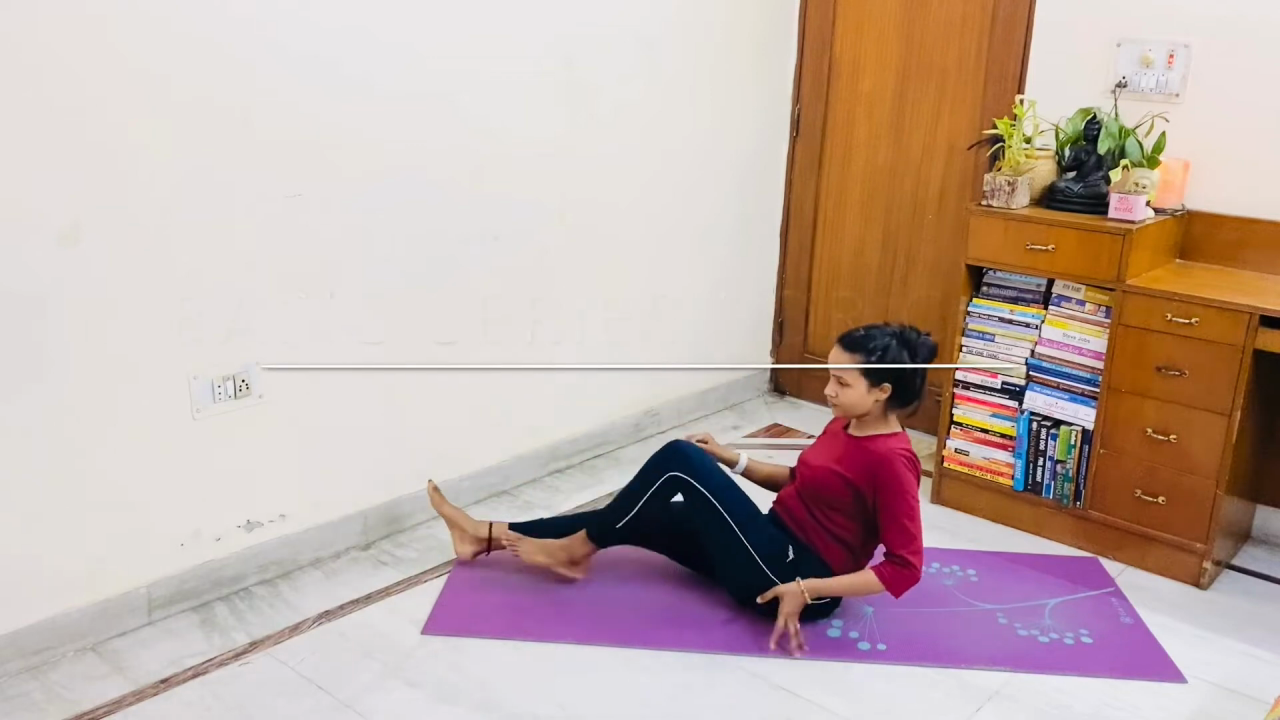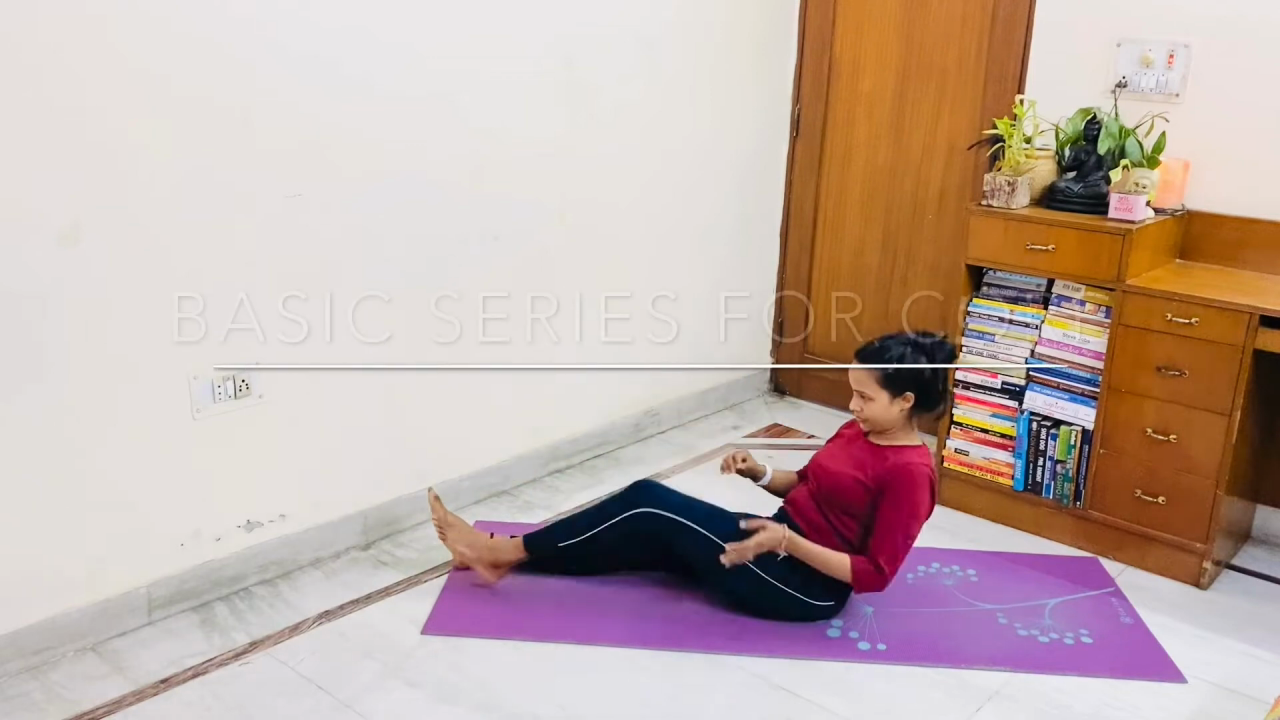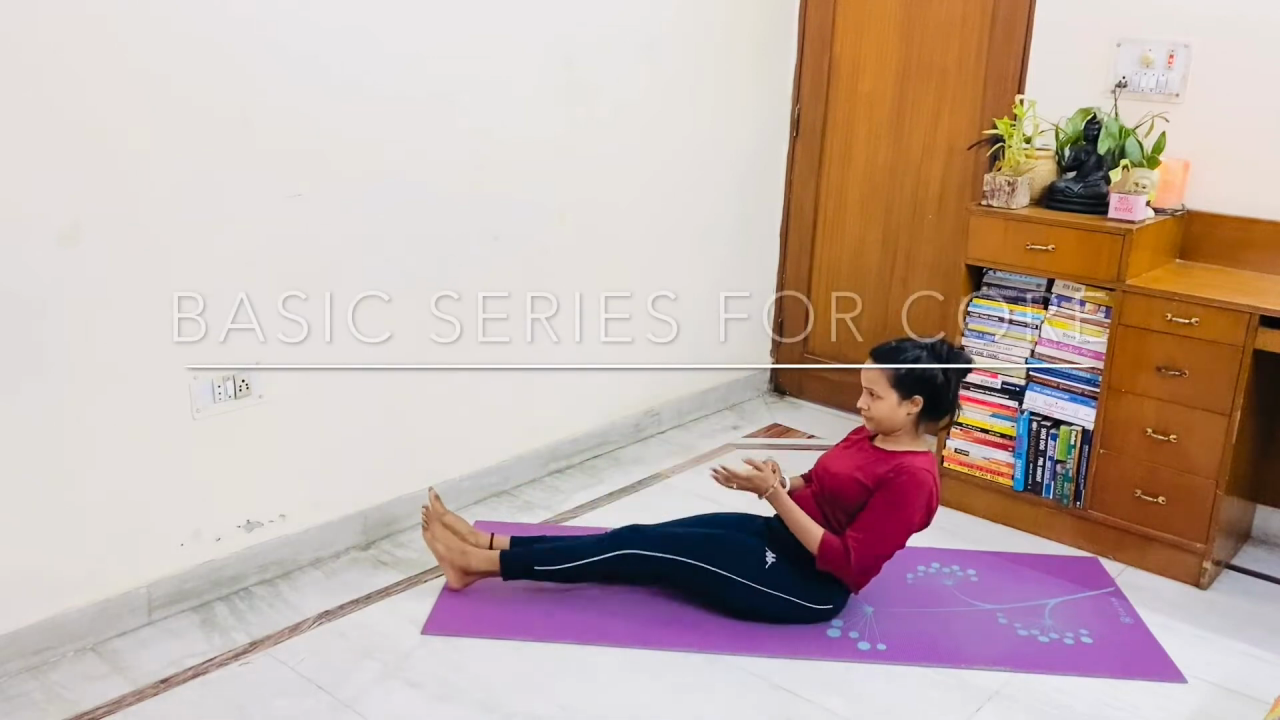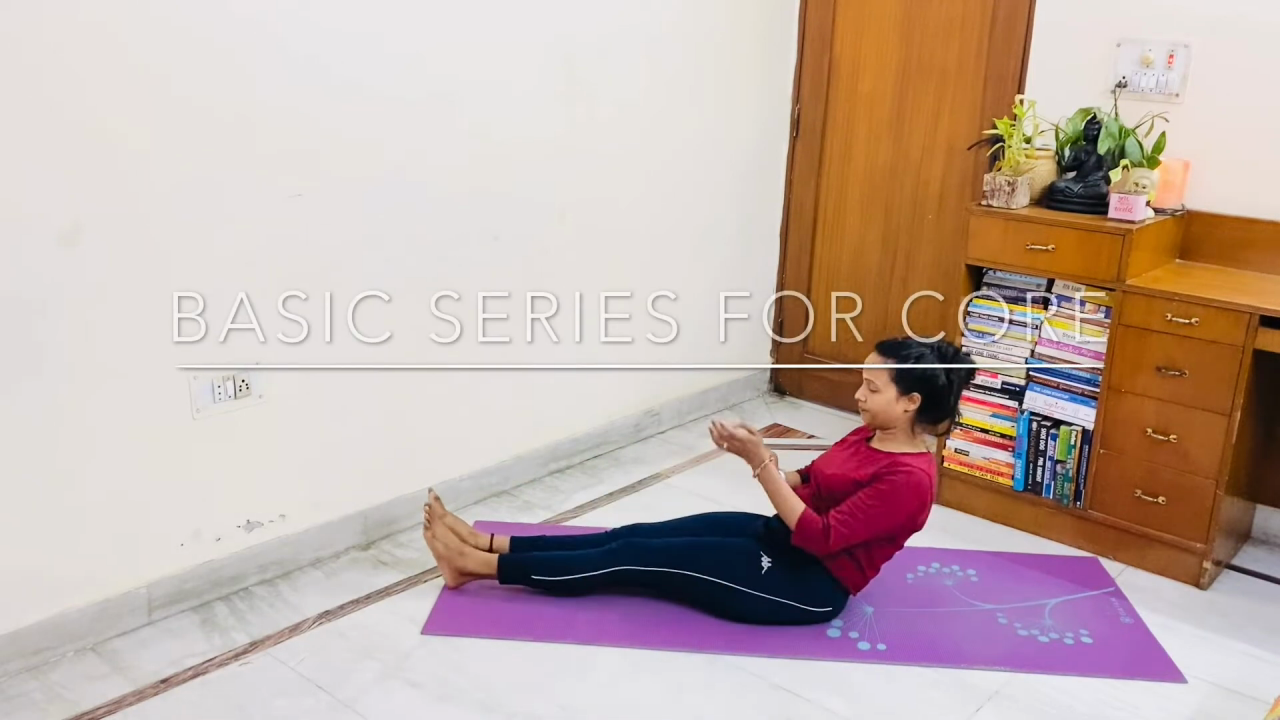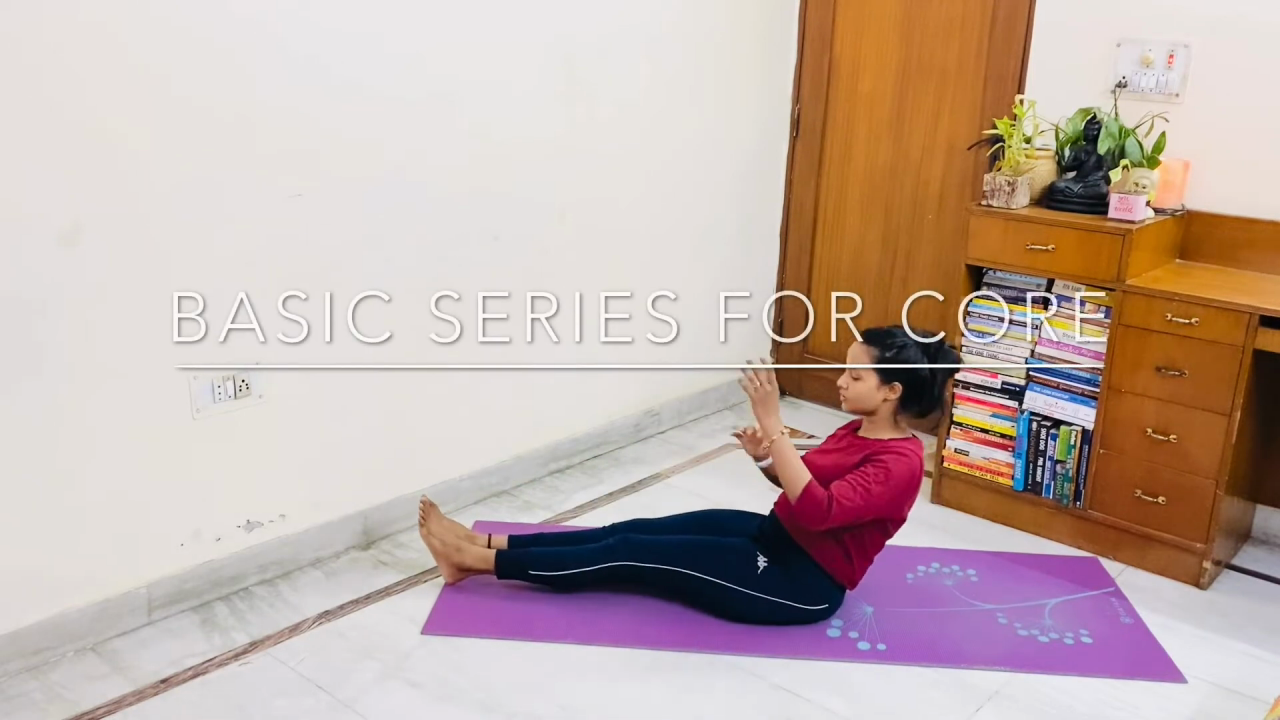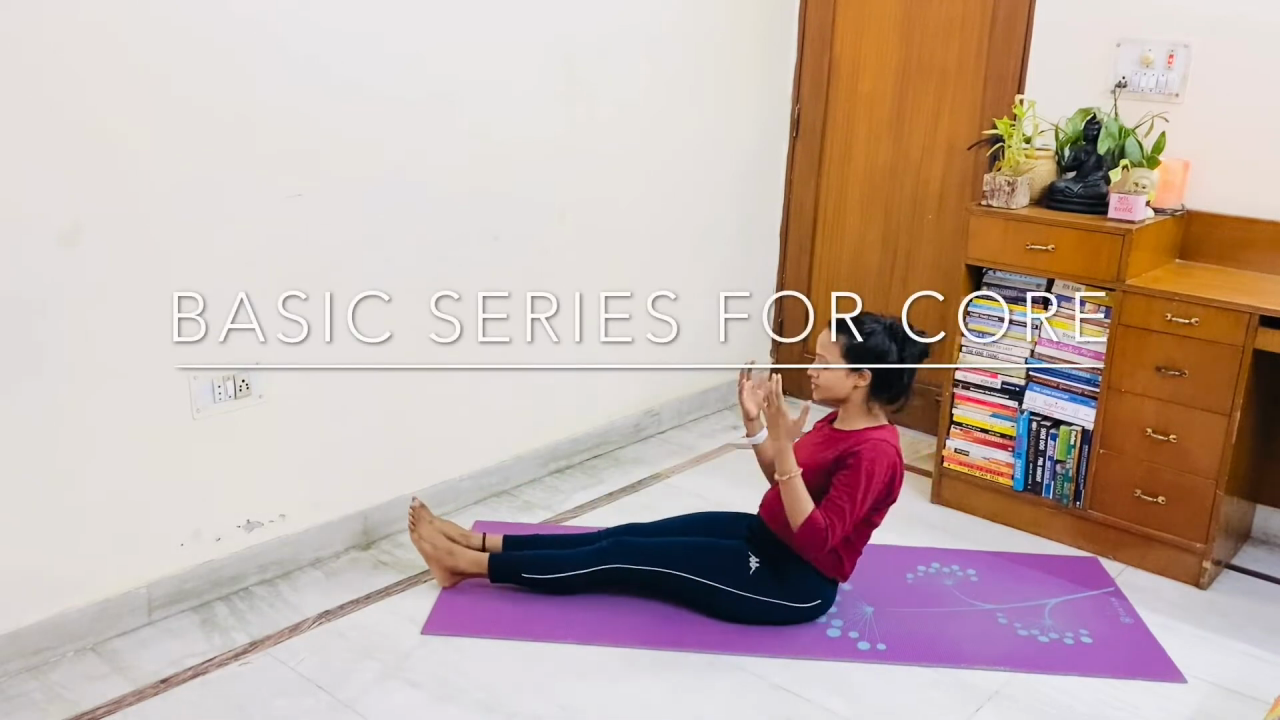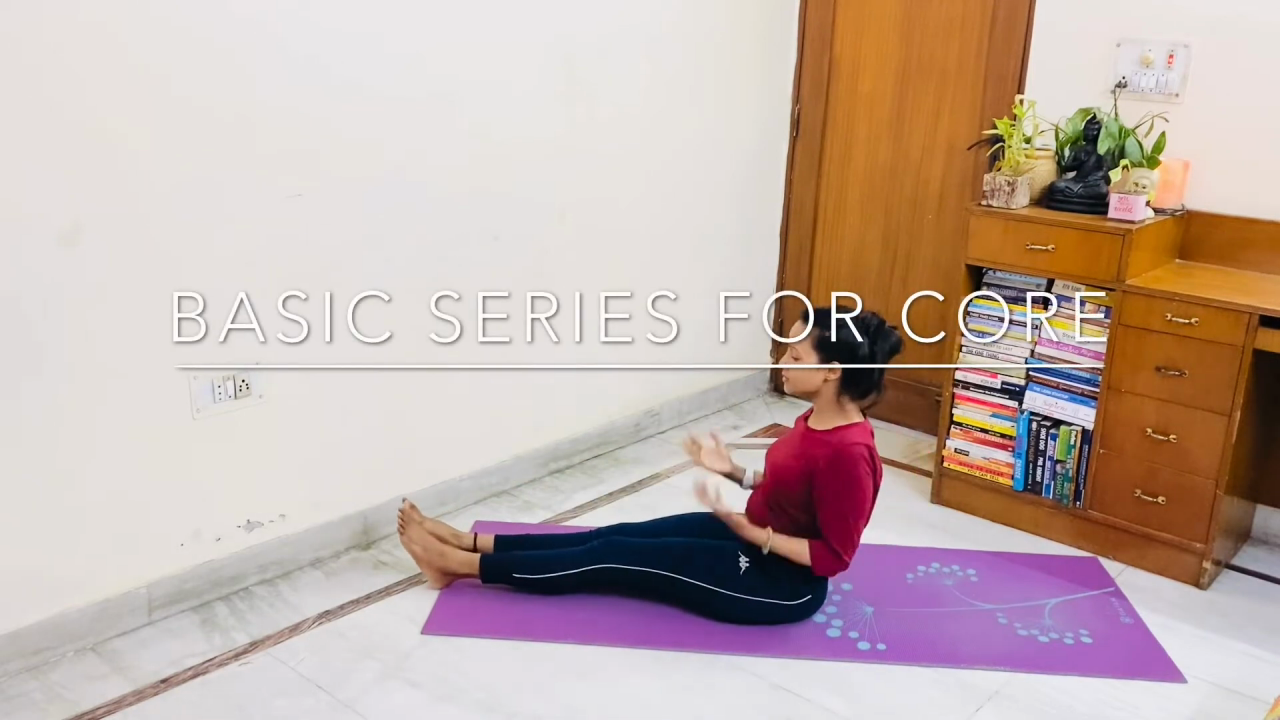
dt=0.2s
person 1, frame 1
left shoulder: (892, 462)
right shoulder: (847, 424)
left elbow: (905, 570)
left wrist: (806, 592)
right wrist: (731, 459)
left hip: (802, 573)
right hip: (776, 545)
left knee: (678, 459)
right knee: (644, 520)
left ankle: (576, 547)
right ankle: (490, 536)
person 1, frame 2
left shoulder: (910, 473)
right shoulder: (859, 431)
left elbow: (874, 574)
left wrist: (787, 542)
right wrist: (763, 474)
left hip: (807, 587)
right hip: (785, 538)
left knee: (648, 502)
right knee: (633, 542)
left ankle: (506, 553)
right ankle: (493, 547)
person 1, frame 3
left shoulder: (912, 479)
right shoulder: (870, 437)
left elbow: (841, 559)
left wrist: (773, 495)
right wrist: (776, 483)
left hip: (807, 587)
right hip: (778, 538)
left knee: (639, 550)
right knee: (636, 536)
left ankle: (478, 563)
right ankle: (487, 544)
person 1, frame 4
left shoulder: (910, 479)
right shoulder: (871, 436)
left elbow: (819, 536)
left wrist: (763, 462)
right wrist: (769, 470)
left hip: (806, 587)
right hip: (778, 538)
left knee: (634, 559)
right knee: (637, 535)
left ankle: (477, 565)
right ankle: (488, 544)
person 1, frame 5
left shoulder: (898, 461)
right shoulder: (862, 429)
left elbow: (816, 512)
right elbow: (797, 484)
left wrist: (774, 431)
right wrist: (763, 452)
left hip: (803, 584)
right hip: (777, 538)
left knee: (632, 554)
right knee: (636, 531)
left ankle: (476, 561)
right ankle: (486, 542)
person 1, frame 6
left shoulder: (874, 451)
right shoulder: (841, 421)
left elbow: (818, 537)
left wrist: (784, 450)
right wrist: (757, 425)
left hip: (795, 583)
right hip: (766, 537)
left knee: (625, 557)
right knee: (623, 535)
left ankle: (469, 564)
right ankle: (481, 543)
person 1, frame 7
left shoulder: (848, 451)
right shoulder: (820, 417)
left elbow: (834, 556)
left wrist: (750, 534)
right wrist: (737, 474)
left hip: (785, 586)
right hip: (760, 542)
left knee: (615, 557)
right knee: (617, 536)
left ankle: (459, 563)
right ankle: (470, 542)
